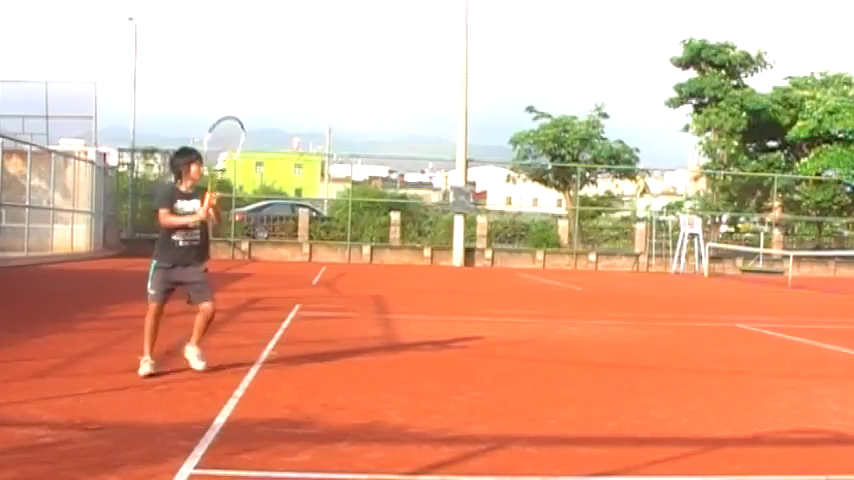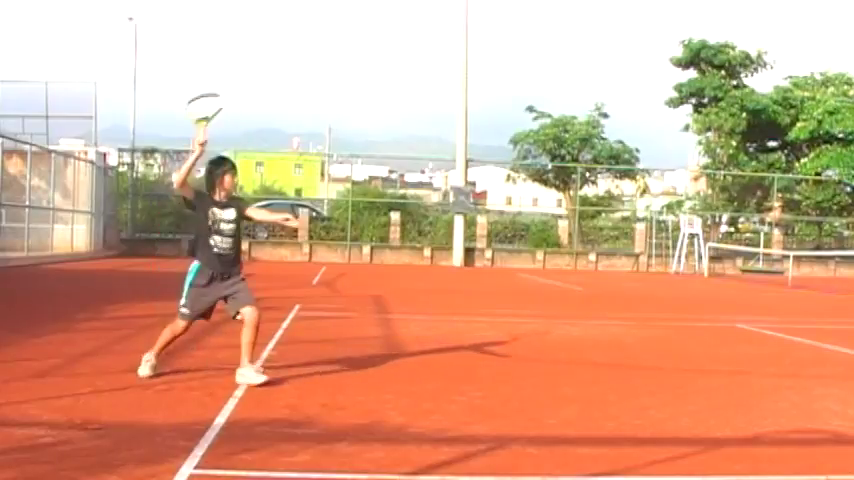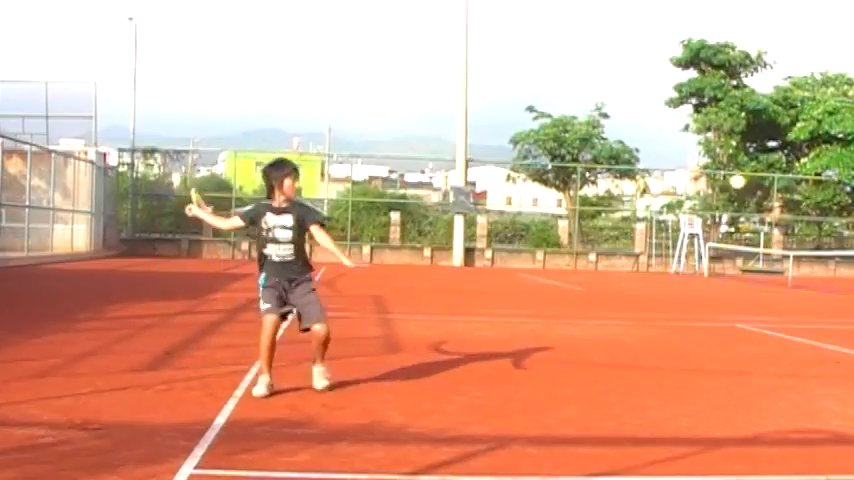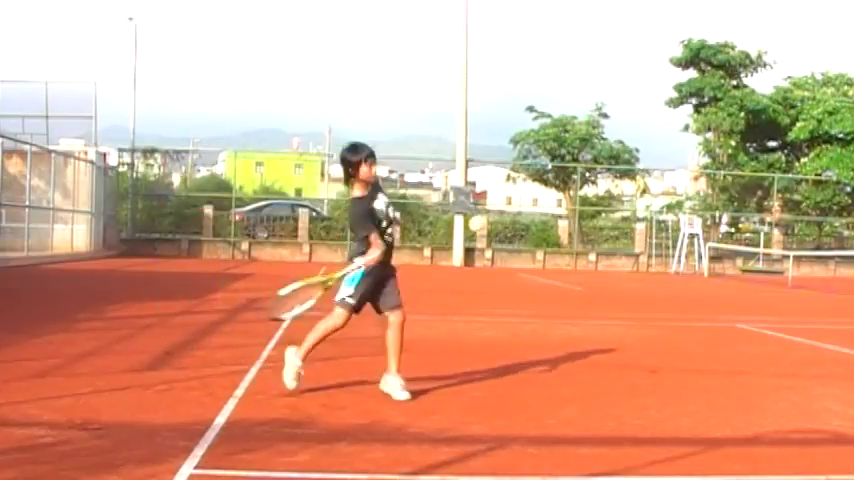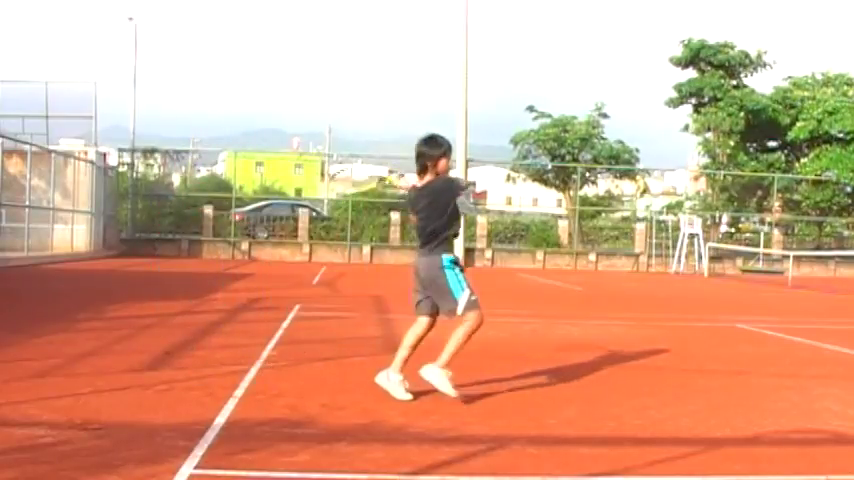
dt=0.3s
person 1, frame 1
left shoulder: (202, 194)
right shoulder: (167, 193)
left elbow: (215, 219)
right elbow: (164, 220)
left wrist: (212, 207)
right wrist: (194, 218)
left hip: (194, 264)
right hip: (165, 262)
left knee: (208, 308)
right knee: (154, 308)
left ankle: (193, 346)
right ankle: (147, 358)
person 1, frame 2
left shoulder: (237, 204)
right shoulder: (201, 200)
left elbow: (257, 214)
right elbow: (177, 183)
left wrist: (282, 217)
right wrist: (196, 153)
left hip: (232, 275)
right hip: (203, 273)
left knee: (252, 316)
right knee: (182, 324)
left ankle: (247, 368)
right ankle: (151, 357)
person 1, frame 3
left shoulder: (301, 210)
right shoulder: (259, 211)
left elbow: (320, 235)
right elbow: (225, 224)
left wrist: (342, 257)
right wrist: (198, 212)
left hip: (300, 281)
right hip: (271, 280)
left knee: (321, 331)
right knee: (270, 324)
left ankle: (318, 364)
right ankle: (265, 376)
person 1, frame 4
left shoulder: (375, 187)
right shoulder: (360, 208)
right elbow: (377, 247)
left hip: (383, 264)
right hip: (364, 264)
left knee: (397, 318)
right knee: (338, 318)
left ankle: (392, 376)
right ankle: (298, 357)
person 1, frame 5
left shoulder: (413, 193)
right shoulder: (444, 186)
right elbow: (459, 186)
left hip: (425, 261)
right hip: (442, 261)
left knee: (425, 320)
right knee: (473, 317)
left ankle: (393, 373)
right ankle: (438, 368)
